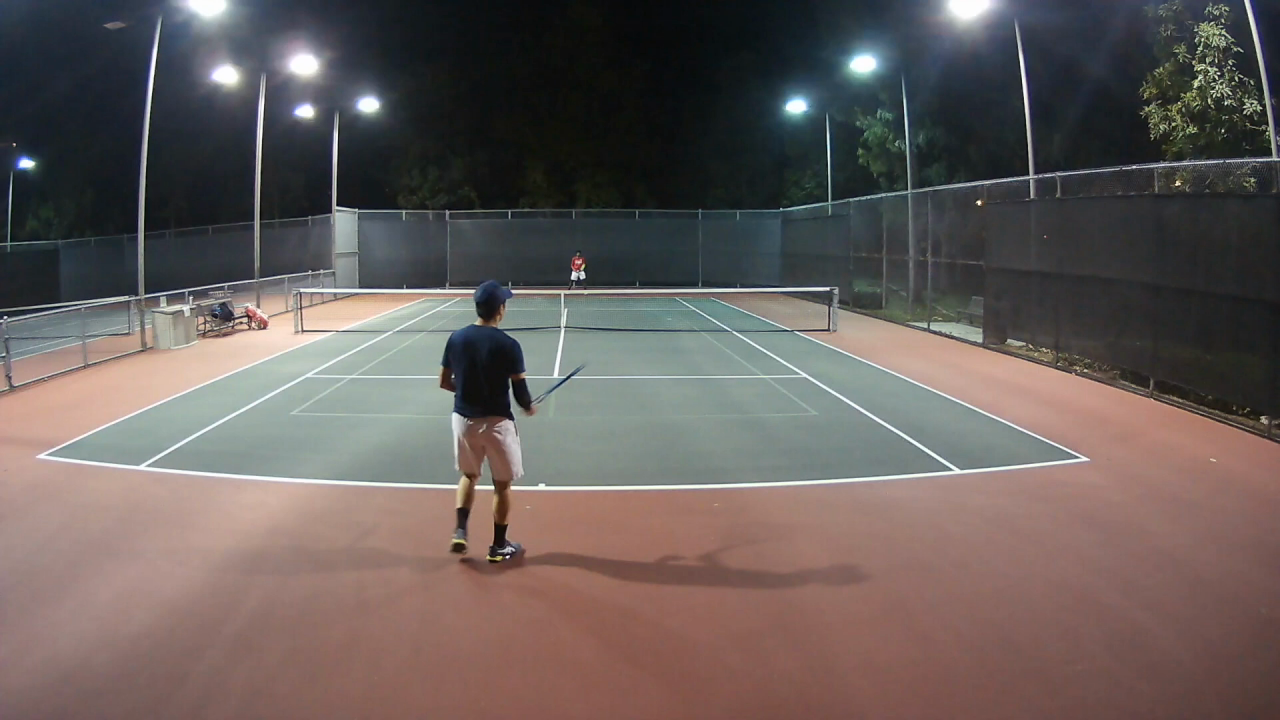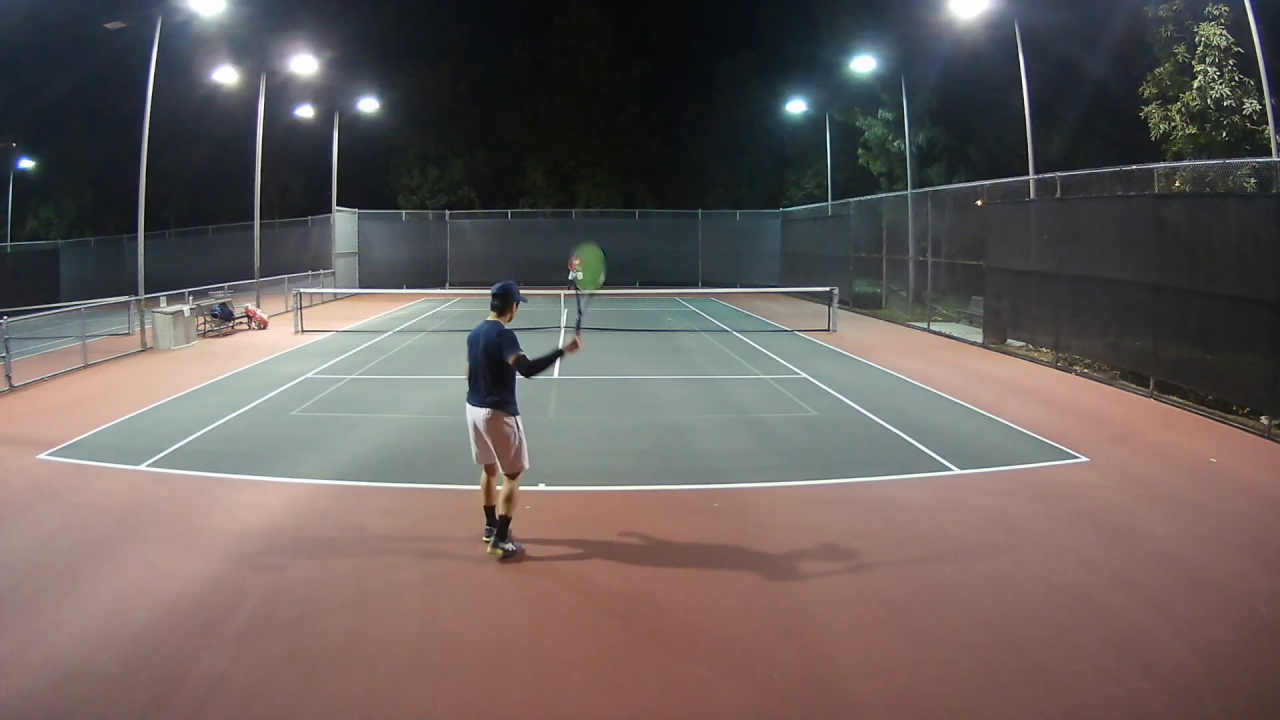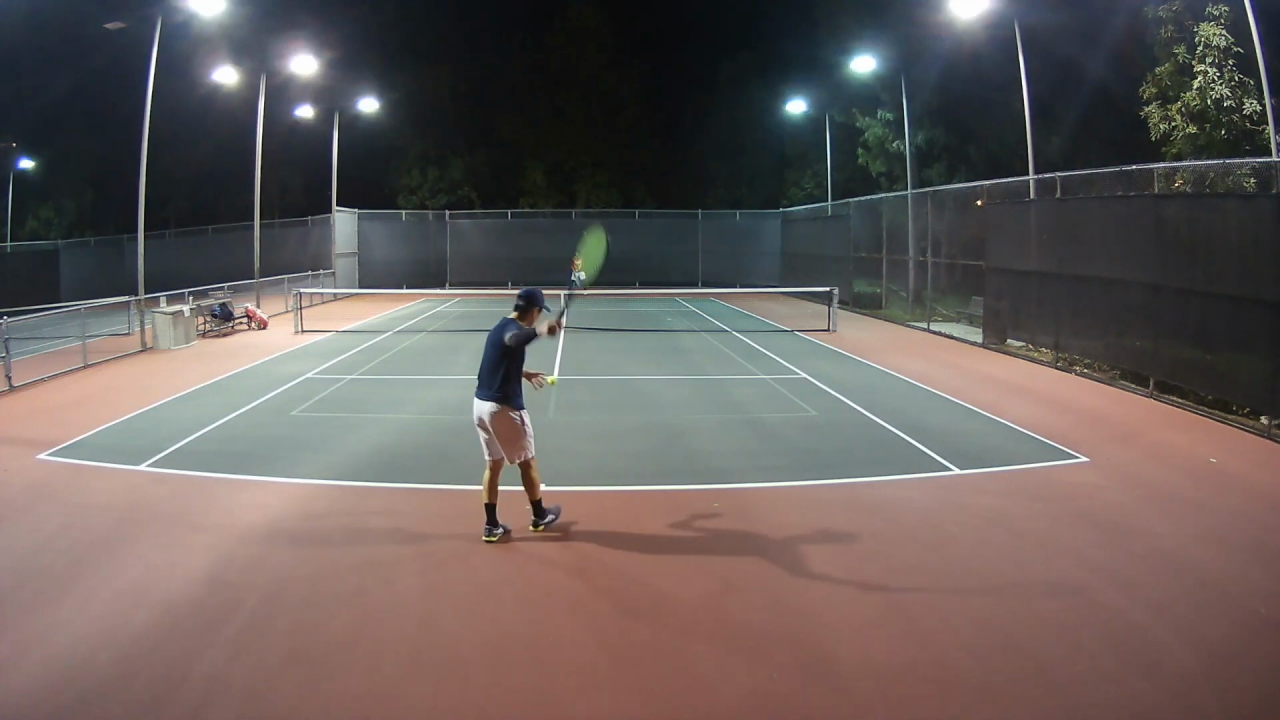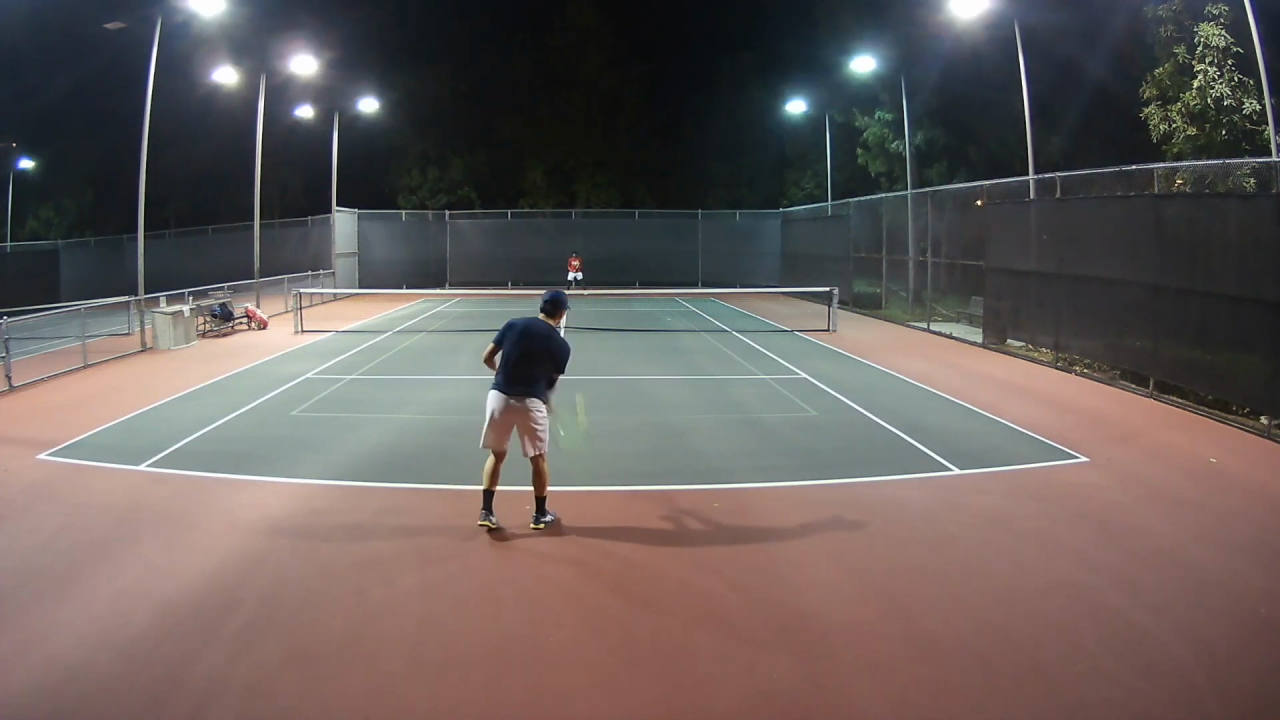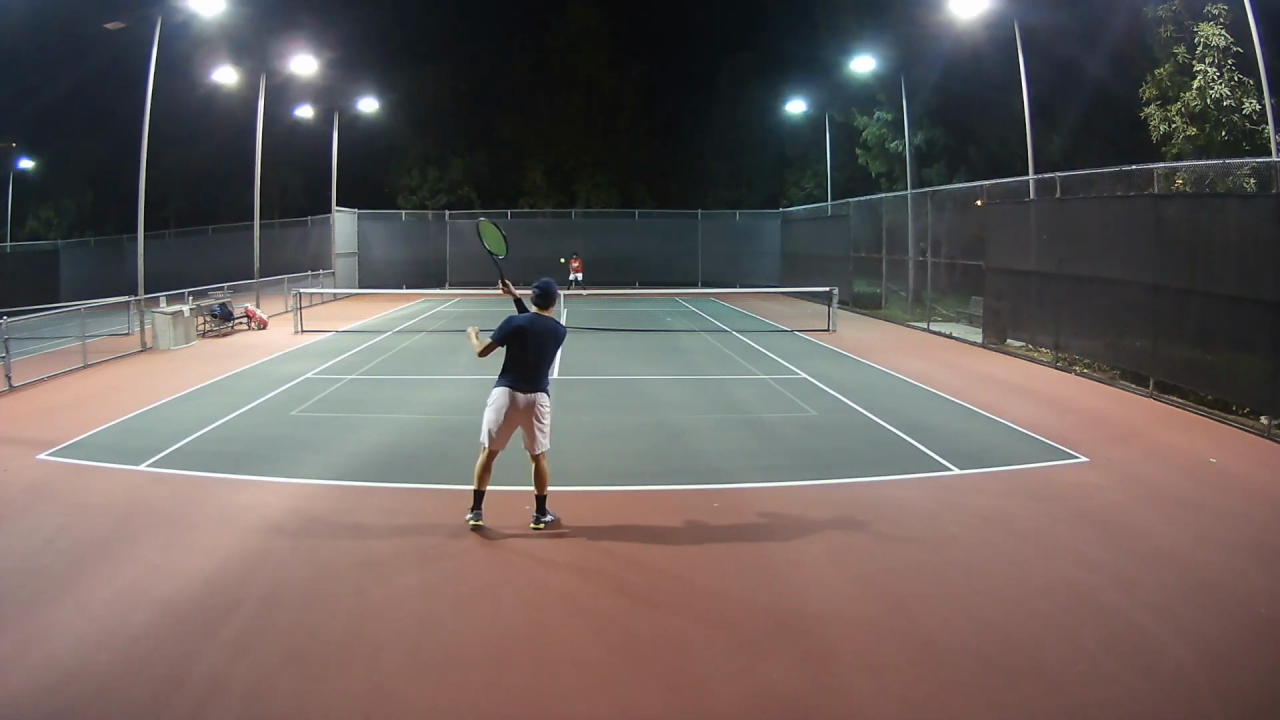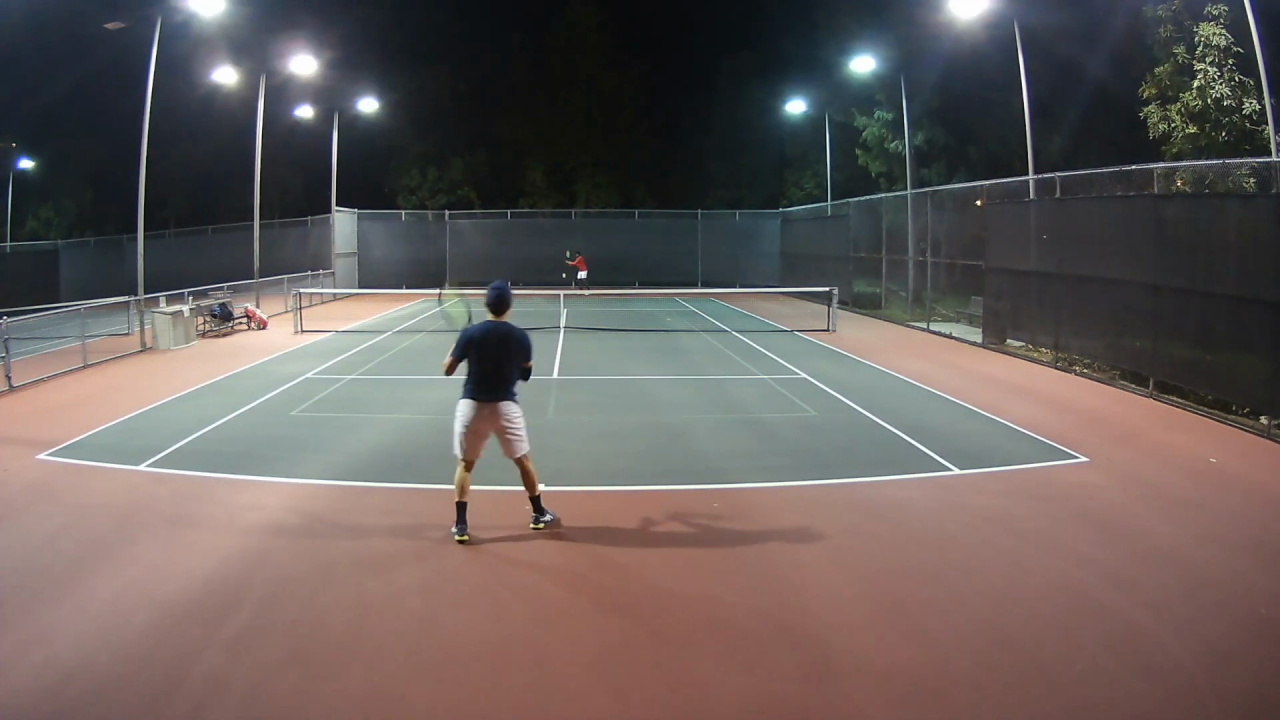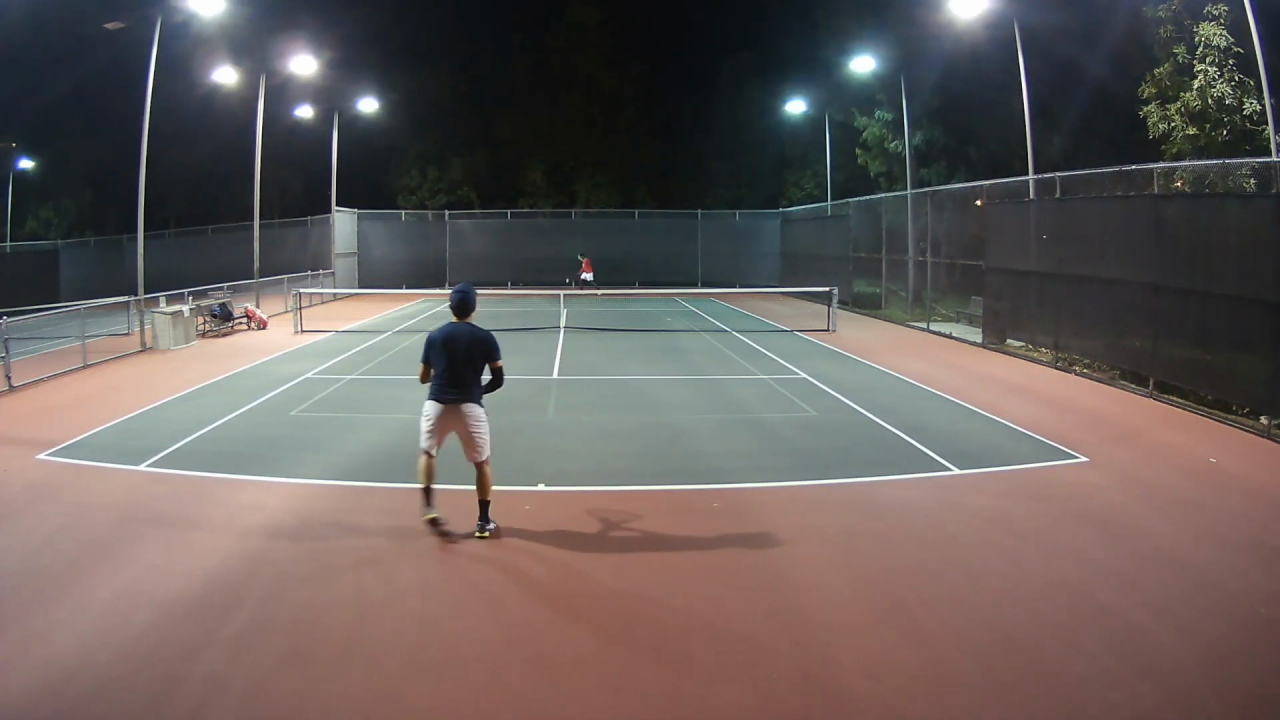
dt=0.4s
person 1, frame 1
left shoulder: (456, 339)
right shoulder: (508, 346)
left elbow: (444, 382)
right elbow: (520, 393)
right wrist: (529, 407)
left hip: (463, 420)
right hip: (496, 422)
left knee: (469, 476)
right knee: (502, 484)
left ankle: (460, 531)
right ankle: (500, 546)
person 1, frame 2
left shoulder: (476, 333)
right shoulder: (504, 334)
right elbow: (527, 369)
right wrist: (563, 350)
left hip: (474, 409)
right hip: (499, 413)
left knee: (489, 469)
right knee: (514, 476)
left ankle: (491, 526)
right ankle: (500, 536)
person 1, frame 3
left shoulder: (498, 328)
right shoulder: (515, 327)
right elbow: (512, 340)
left wrist: (524, 374)
right wrist: (539, 330)
left hip: (481, 404)
right hip: (504, 407)
left knee: (493, 464)
right knee: (527, 463)
left ankle: (491, 525)
right ankle: (539, 516)
person 1, frame 4
left shoulder: (514, 325)
right shoulder: (561, 347)
left elbow: (487, 358)
right elbow: (550, 383)
right wrist: (547, 403)
left hip: (499, 397)
right hip: (531, 403)
left knee: (496, 455)
right knee: (538, 458)
left ankle: (487, 512)
right ankle: (540, 514)
person 1, frame 5
left shoulder: (514, 323)
right shoulder: (560, 331)
left elbow: (482, 352)
left wrist: (473, 335)
right wrist: (515, 297)
left hip: (506, 393)
right hip: (537, 398)
left knee: (488, 453)
right knee: (539, 457)
left ankle: (476, 511)
right ankle: (541, 514)
person 1, frame 6
left shoulder: (470, 334)
right shoulder: (520, 337)
left elbow: (448, 371)
right elbow: (525, 375)
left wrist: (454, 355)
left hip: (471, 405)
right hip: (504, 406)
left knee: (465, 464)
right knee: (523, 460)
left ankle: (461, 525)
right ankle: (539, 513)
person 1, frame 7
left shoulder: (435, 337)
right shoulder: (486, 339)
left elbow: (424, 378)
right elbow: (499, 380)
left hip: (437, 405)
right hip: (469, 408)
left knee: (428, 455)
right knee: (482, 464)
left ankle: (429, 508)
right ankle: (484, 522)
